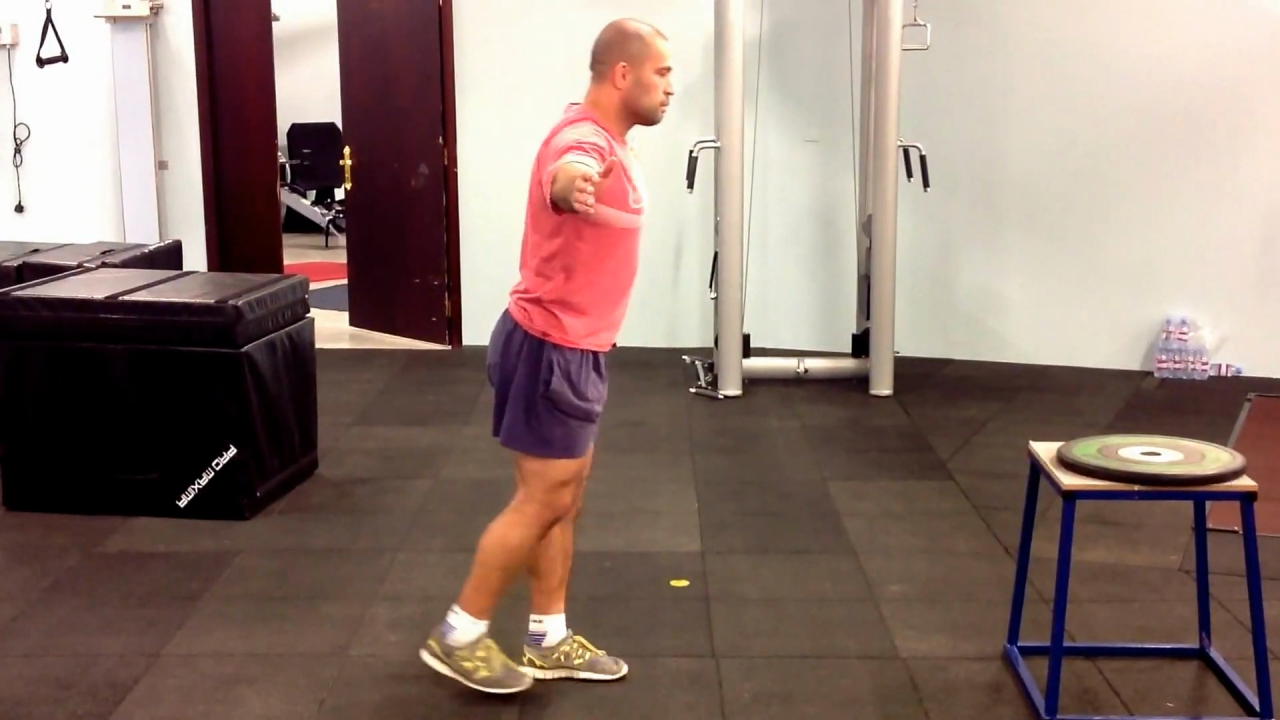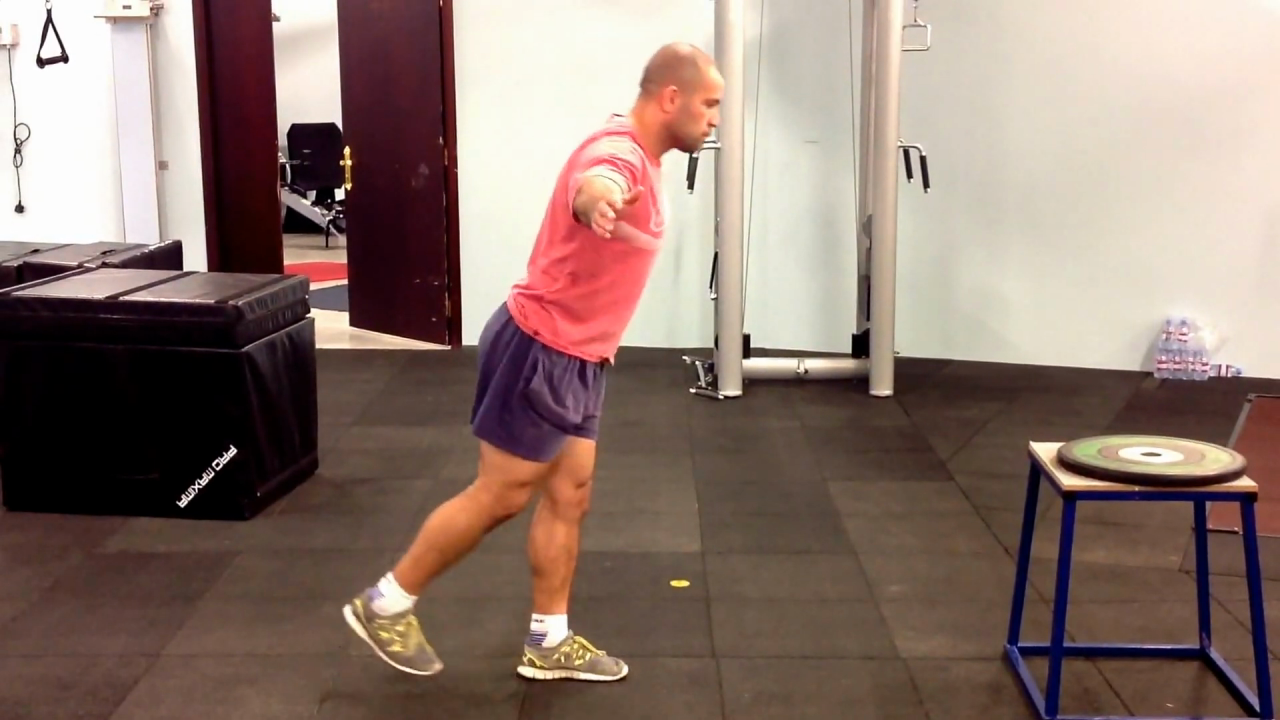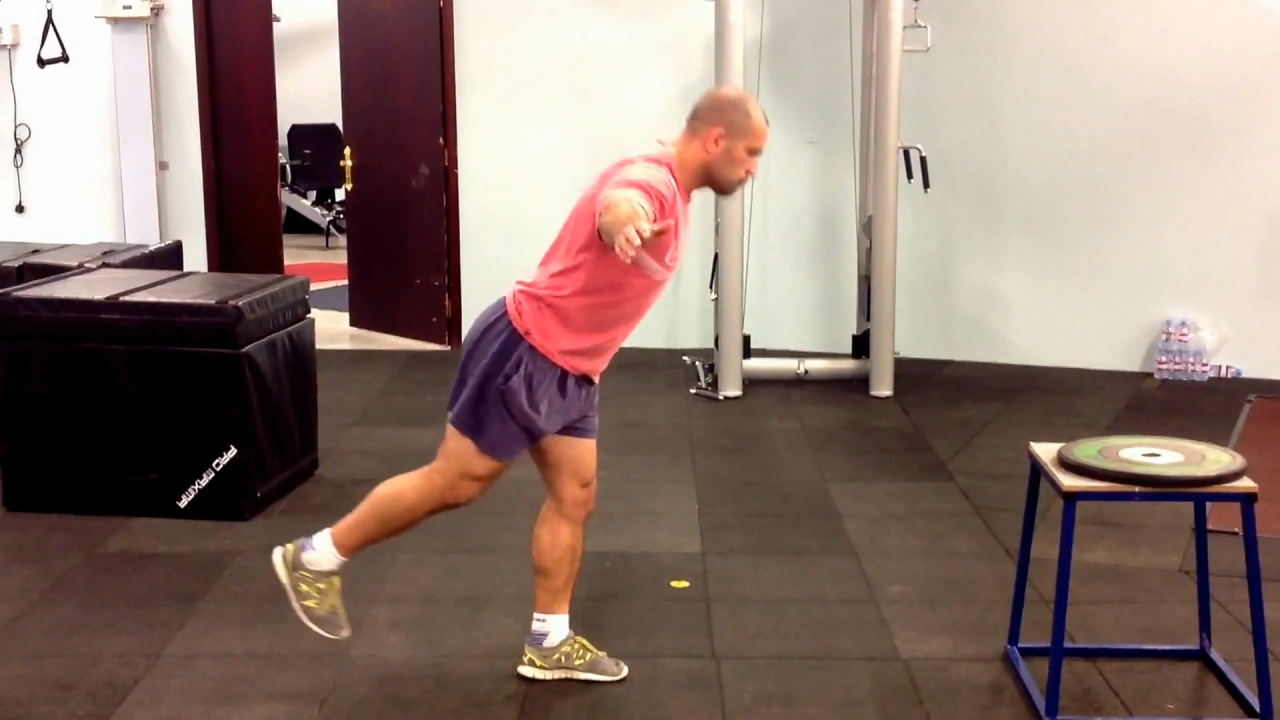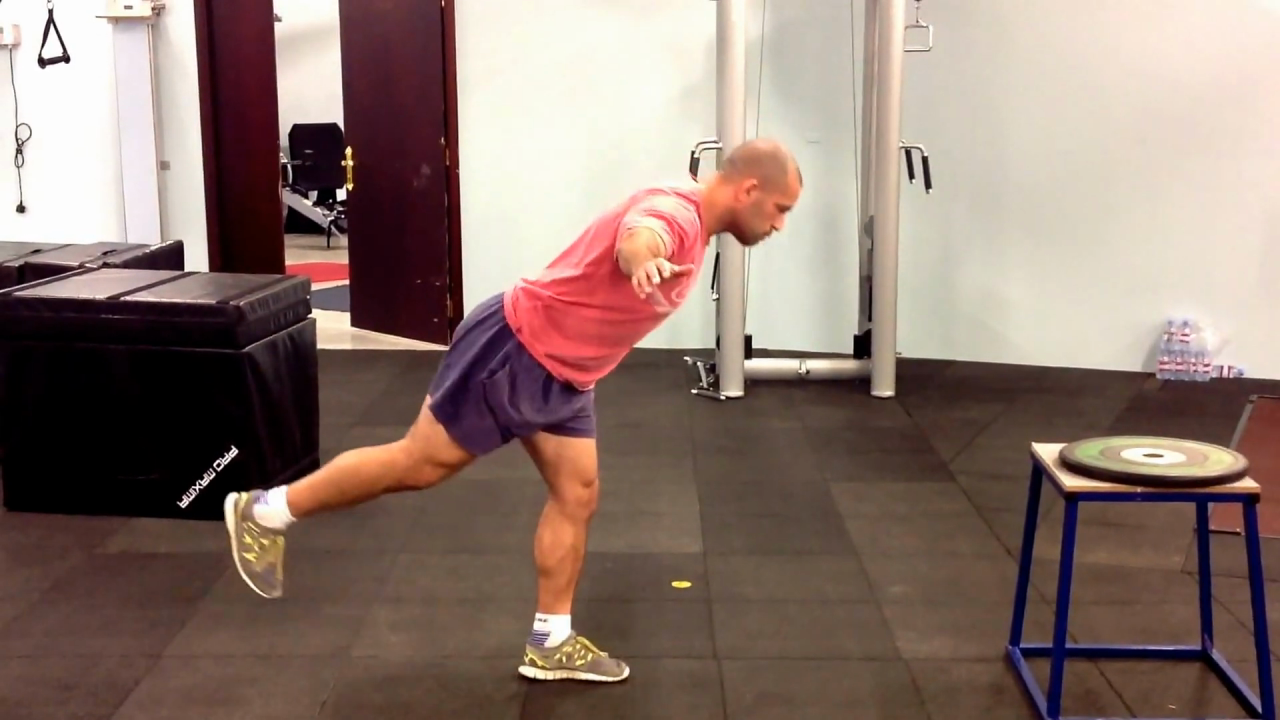
dt=0.4s
person 1, frame 1
left shoulder: (604, 139)
right shoulder: (584, 142)
right elbow: (566, 178)
right wrist: (571, 184)
left hip: (572, 347)
right hip: (551, 349)
left knee: (561, 499)
right knee: (544, 502)
left ankle: (547, 640)
right ankle: (459, 635)
person 1, frame 2
left shoulder: (637, 154)
right shoulder: (617, 156)
right elbow: (592, 187)
right wrist: (597, 202)
left hip: (575, 356)
right hip: (541, 351)
left knee: (569, 497)
right knee: (499, 496)
left ankle: (549, 642)
right ankle: (385, 604)
person 1, frame 3
left shoulder: (669, 184)
right shoulder: (650, 181)
right elbow: (616, 206)
right wrist: (624, 225)
left hip: (570, 367)
right hip: (527, 352)
left knee: (574, 497)
right knee: (455, 484)
left ankle: (549, 642)
right ankle: (314, 557)
person 1, frame 4
left shoulder: (691, 218)
right shoulder: (673, 215)
right elbow: (638, 234)
right wrist: (643, 261)
left hip: (563, 372)
right hip: (516, 349)
left knee: (578, 496)
right knee: (419, 465)
left ankle: (550, 643)
right ankle: (266, 512)
